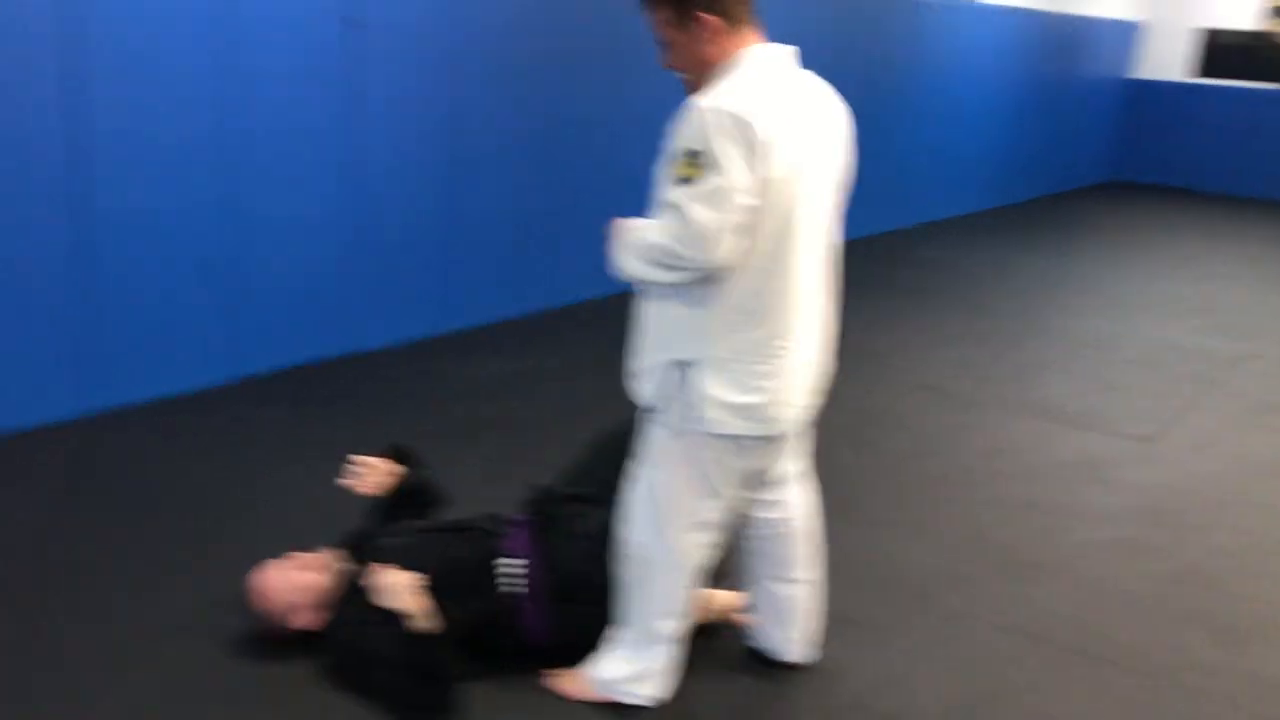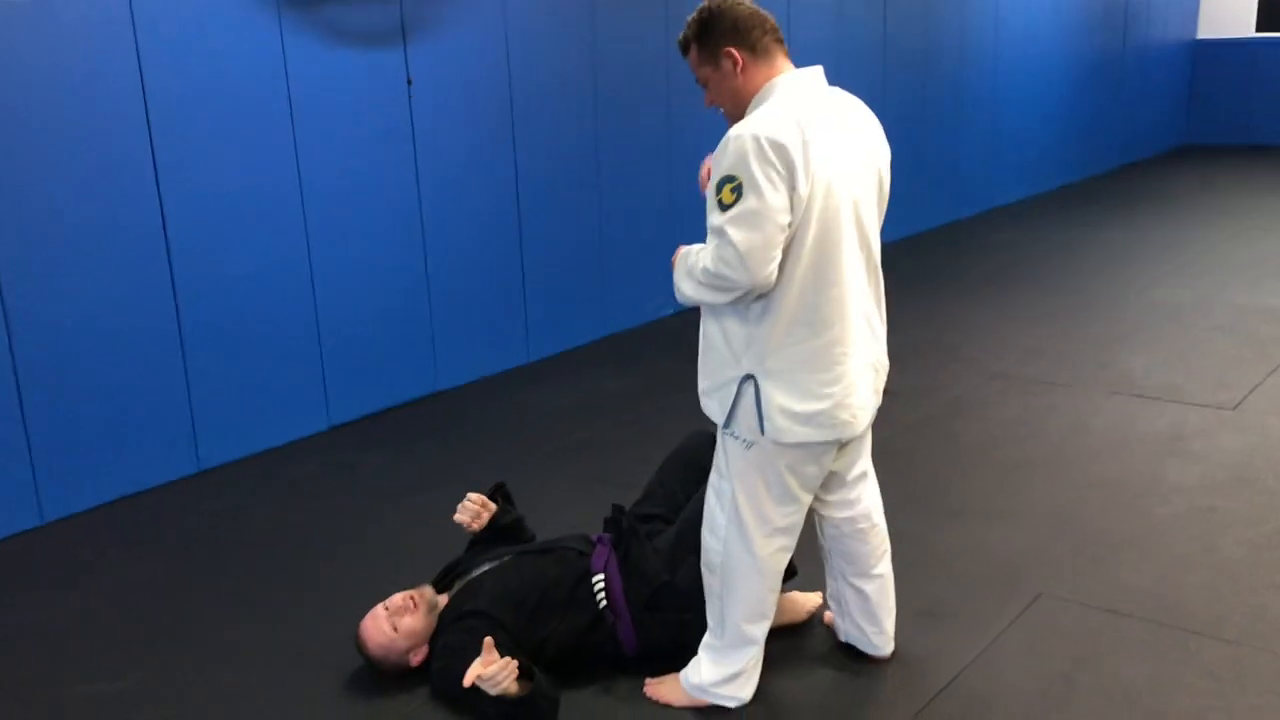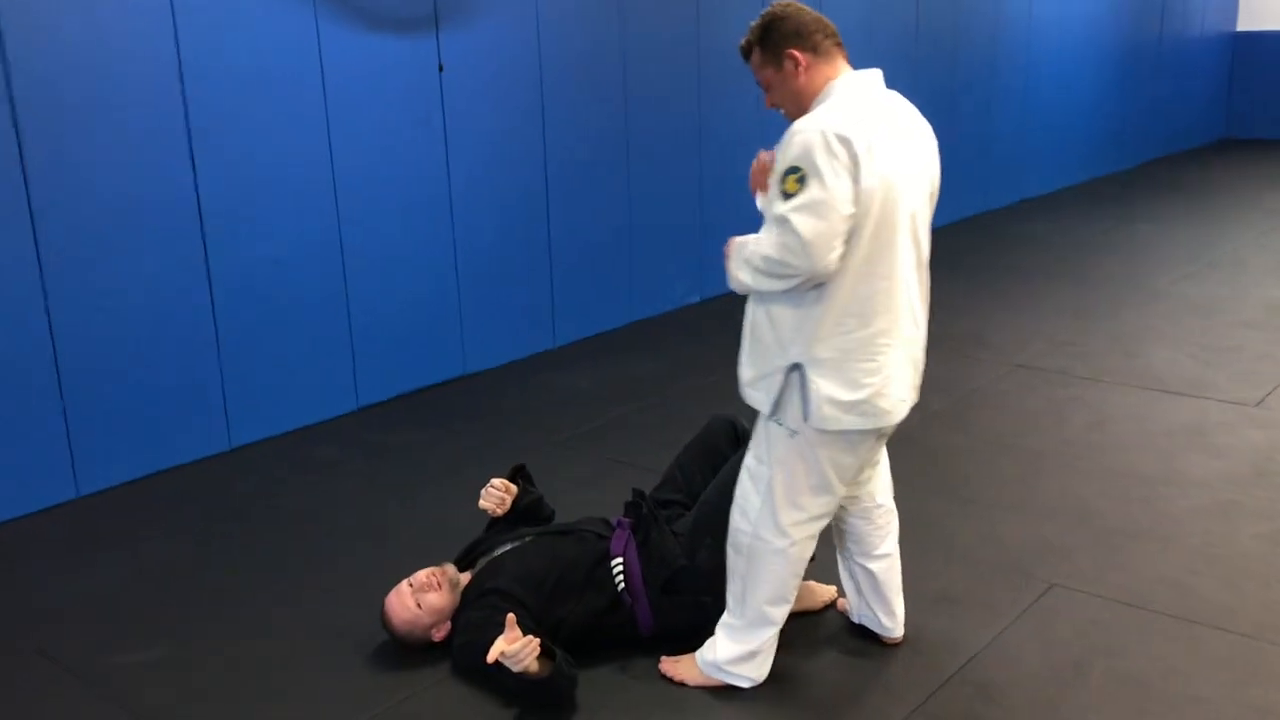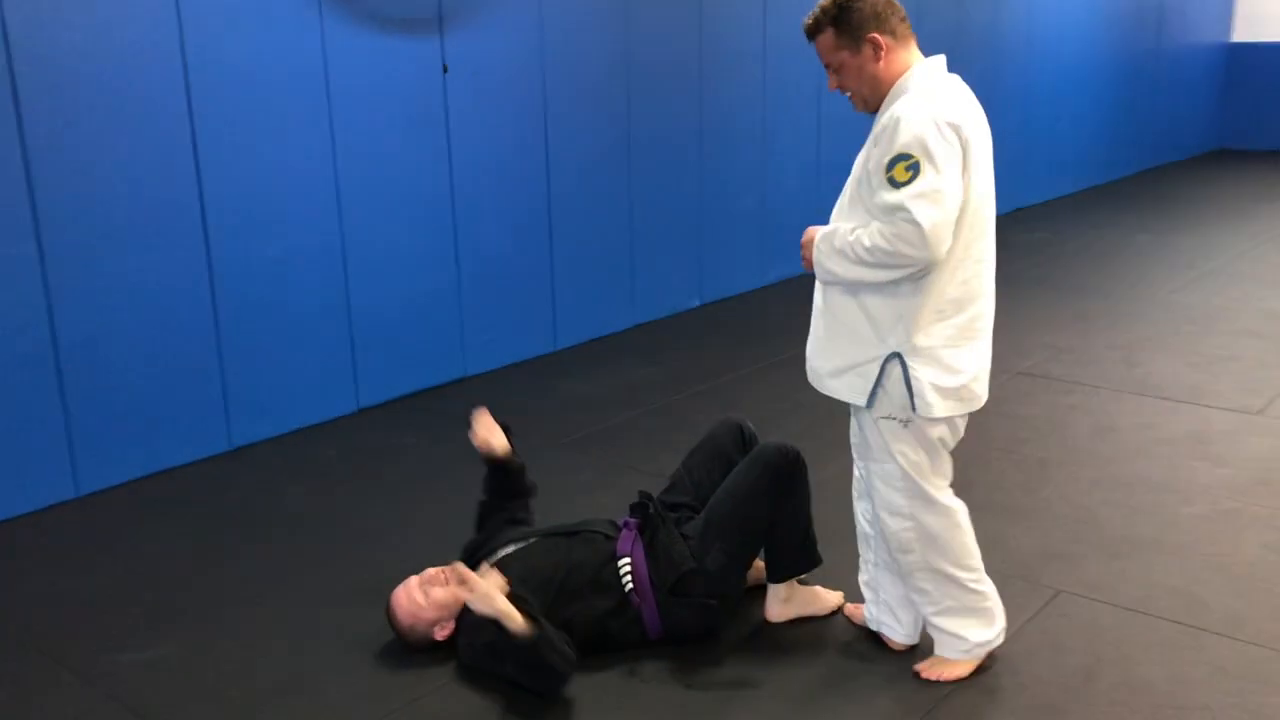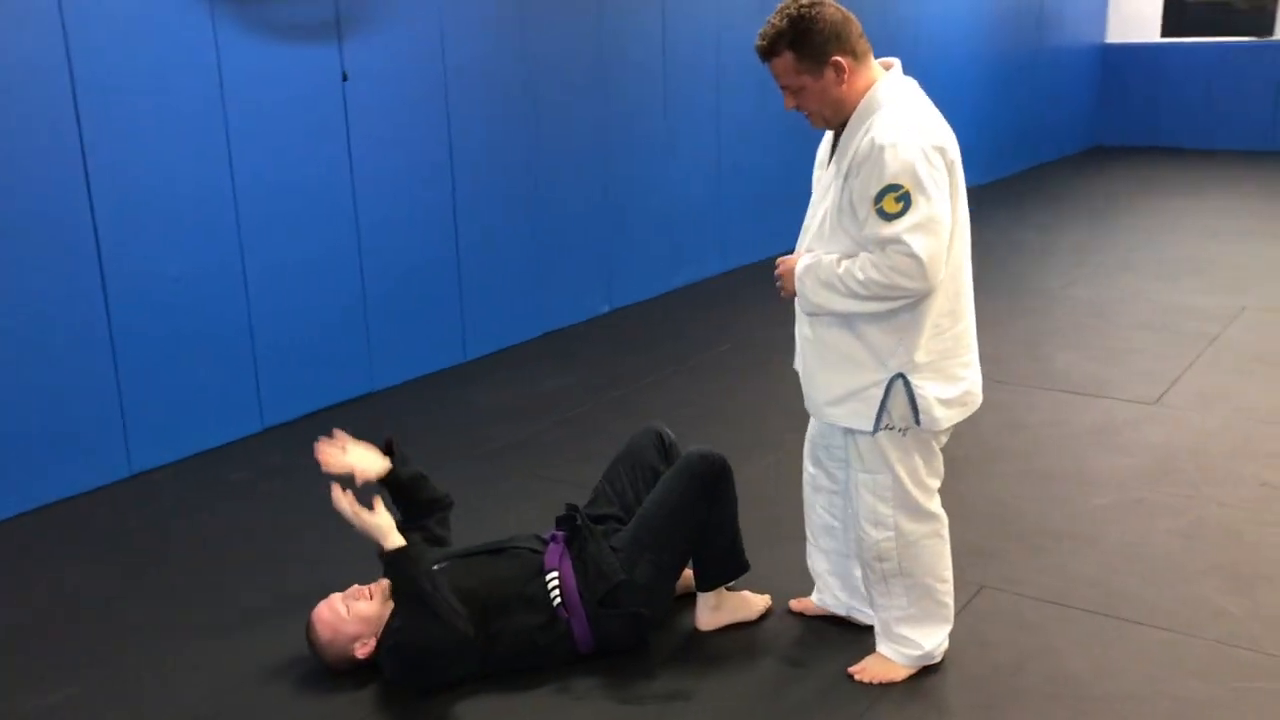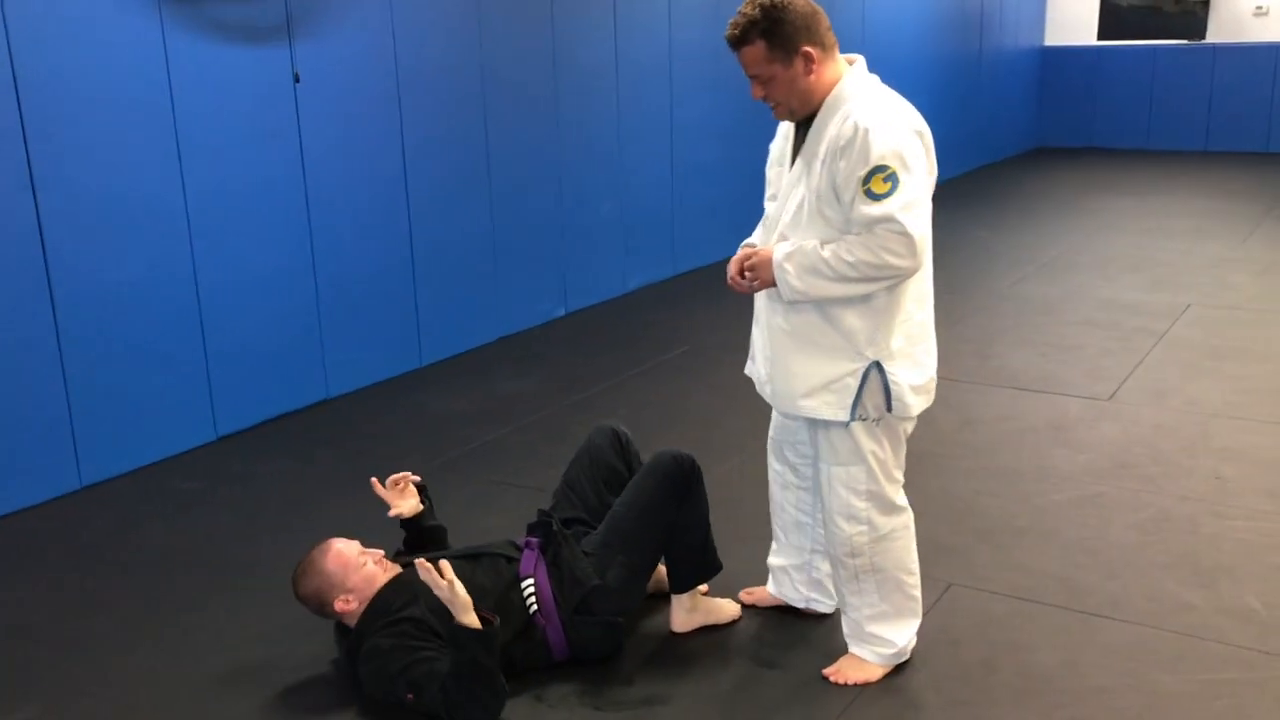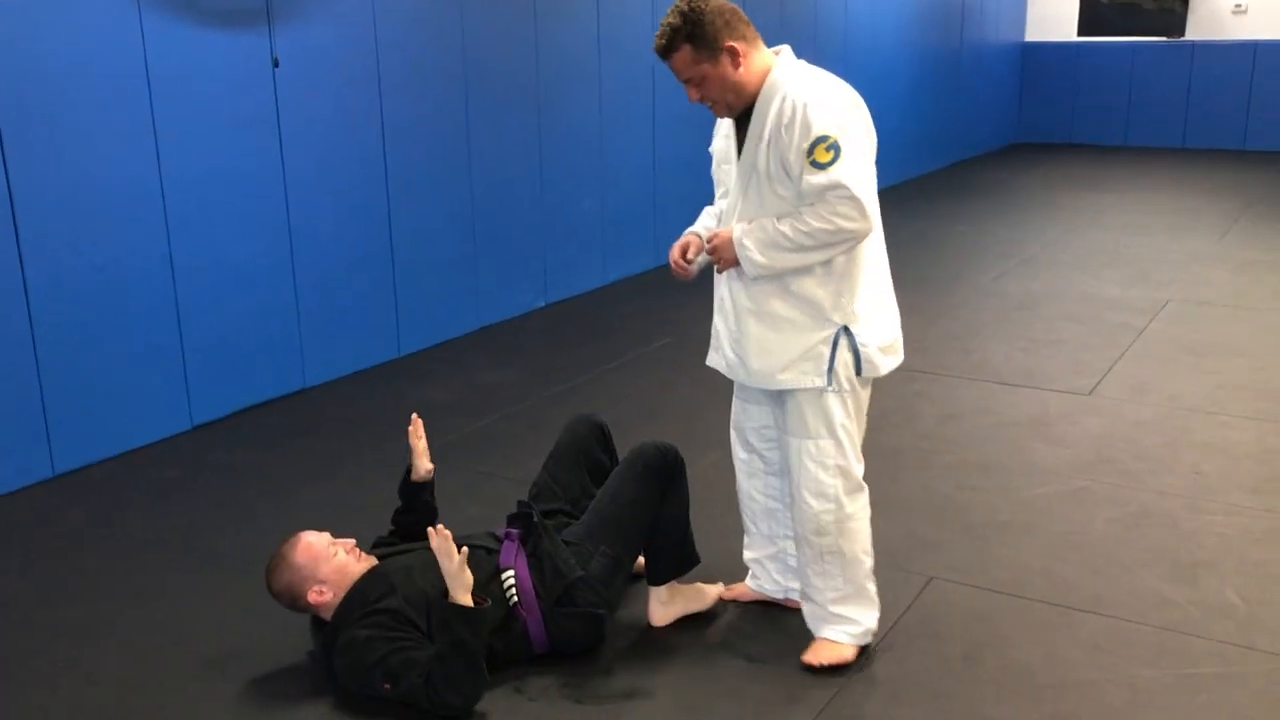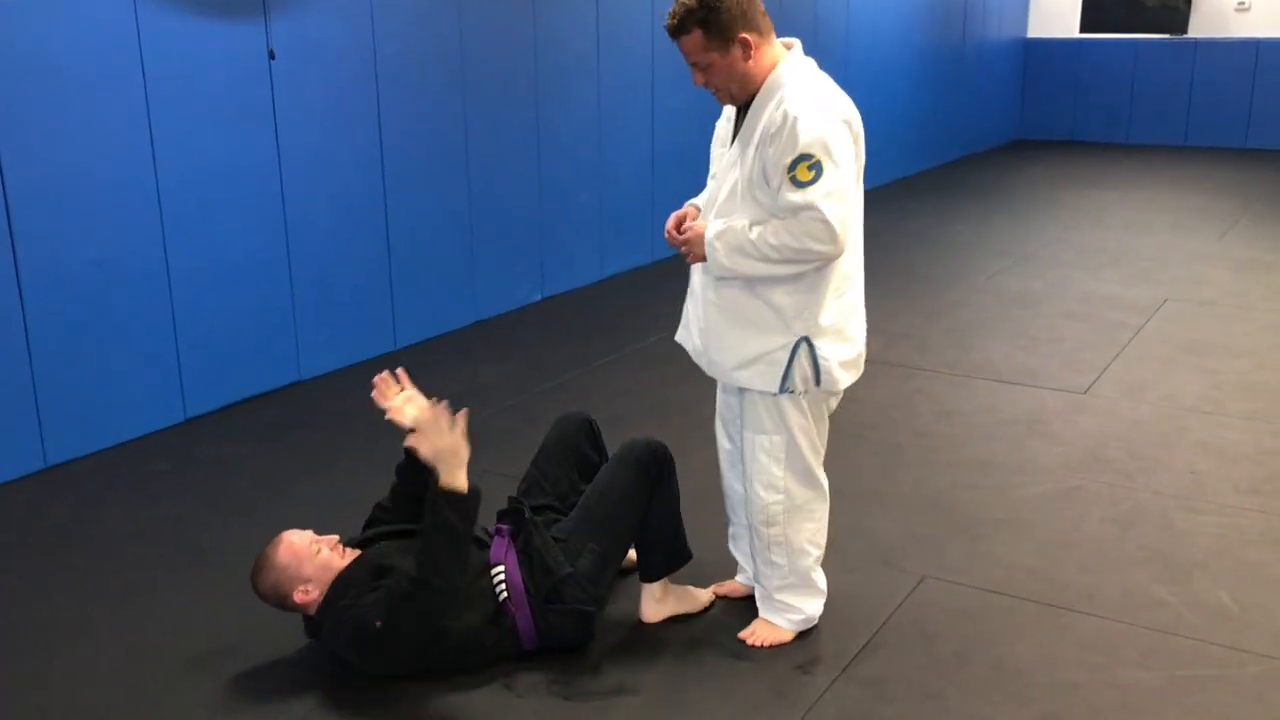
dt=0.5s
person 1, frame 1
left shoulder: (721, 111)
right shoulder: (818, 98)
left elbow: (696, 244)
left wrist: (628, 239)
left hip: (721, 369)
right hip: (789, 353)
left knee: (666, 520)
right knee: (779, 501)
left ankle: (631, 671)
right ankle: (785, 634)
person 1, frame 2
left shoulder: (757, 137)
right shoulder: (852, 113)
left elbow: (743, 266)
left wrist: (687, 266)
left hip: (783, 379)
right hip: (850, 359)
left knee: (746, 530)
right knee: (851, 503)
left ankle: (722, 676)
right ankle: (869, 629)
person 1, frame 3
left shoulder: (821, 133)
right shoulder: (903, 117)
left elbow: (806, 254)
left wrist: (744, 257)
right wrist: (783, 198)
left hip: (825, 366)
right hip: (880, 353)
left knee: (774, 512)
right knee: (859, 488)
left ankle: (733, 655)
right ankle: (880, 610)
person 1, frame 4
left shoulder: (918, 118)
right shoulder: (933, 101)
left elbow: (914, 238)
left wrist: (827, 248)
right wrist: (840, 246)
left hip: (908, 354)
right hip: (907, 343)
left knee: (911, 498)
right knee: (882, 485)
left ankle: (970, 627)
right ankle: (891, 613)
person 1, frame 5
left shoulder: (899, 140)
right shoulder: (858, 116)
left elbow: (909, 268)
left wrist: (810, 278)
right wrist: (811, 266)
left hip: (894, 368)
right hip: (853, 355)
left knee: (894, 510)
right knee: (830, 474)
left ankle: (914, 639)
right ankle: (850, 596)
person 1, frame 6
left shoulder: (878, 127)
right shoulder: (803, 119)
left elbow: (896, 248)
left wrist: (786, 268)
right wrist: (758, 247)
left hip: (859, 360)
right hip: (806, 348)
left knee: (860, 504)
right knee: (795, 471)
left ankle: (884, 638)
right ankle: (802, 583)
person 1, frame 7
left shoulder: (815, 104)
right shoulder: (735, 114)
left elbow: (847, 212)
left wrist: (746, 245)
right wrist: (704, 236)
left hip: (823, 333)
right hip: (762, 327)
left knee: (823, 484)
right knee: (760, 459)
left ankle: (845, 621)
right ankle: (776, 577)
person 1, frame 8
left shoulder: (810, 114)
right shoulder: (746, 99)
left elbow: (820, 234)
left wrist: (717, 245)
right wrist: (701, 210)
left hip: (791, 335)
right hip: (746, 324)
left knee: (780, 475)
right knee: (741, 458)
left ankle: (790, 602)
right ankle: (760, 571)
person 2, frame 1
left shoulder: (358, 551)
right shoulder: (352, 631)
left elbow: (425, 500)
left wrist: (393, 476)
right wrist: (416, 617)
left hip: (539, 533)
right hip: (559, 595)
left knee: (636, 438)
person 2, frame 2
left shoulder: (451, 583)
right shoulder: (456, 656)
left elbow: (516, 539)
left wrist: (489, 513)
left hip: (620, 552)
right hip: (651, 605)
left knee: (706, 447)
person 2, frame 3
left shoulder: (478, 556)
right shoulder: (477, 631)
left elbow: (540, 517)
right elbow: (557, 685)
left wrist: (512, 494)
right wrist: (529, 665)
left hip: (642, 534)
right hip: (671, 587)
left knee: (727, 432)
person 2, frame 4
left shoulder: (482, 553)
right shoulder: (482, 636)
left elbow: (510, 497)
right elbow: (551, 668)
left wrist: (500, 453)
right wrist: (510, 618)
left hip: (642, 539)
right hip: (677, 589)
left knee: (734, 435)
right knee: (779, 461)
left ankle: (749, 562)
right ankle: (784, 592)
person 2, frame 5
left shoulder: (399, 586)
right shoulder: (405, 651)
left elbow: (432, 507)
right elbow: (450, 634)
left wrist: (382, 468)
right wrist: (388, 541)
left hip: (574, 553)
right hip: (607, 601)
left knee: (655, 442)
right knee: (705, 469)
left ankle: (679, 570)
right ankle: (715, 601)
person 2, frame 6
left shoulder: (376, 600)
right shoulder: (386, 658)
left elbow: (433, 557)
left wrist: (415, 512)
right wrist: (465, 614)
left hip: (542, 557)
right hip: (579, 604)
left knee: (609, 441)
right knee: (674, 469)
left ankle: (650, 570)
right ankle: (688, 603)
person 2, frame 7
left shoulder: (360, 581)
right shoulder: (363, 649)
left elbow: (410, 537)
left wrist: (420, 475)
right wrist: (461, 593)
left hip: (524, 548)
right hip: (562, 594)
left knee: (587, 430)
right knee: (657, 459)
left ankle: (627, 551)
right ankle: (665, 594)
person 2, frame 8
left shoulder: (353, 567)
right shoulder: (357, 625)
left elbow: (403, 511)
right elbow: (435, 585)
left wrist: (420, 434)
right wrist: (452, 474)
left hip: (516, 546)
right hip: (550, 595)
left knee: (575, 426)
right knee: (646, 456)
left ankle: (615, 547)
right ankle: (657, 592)
